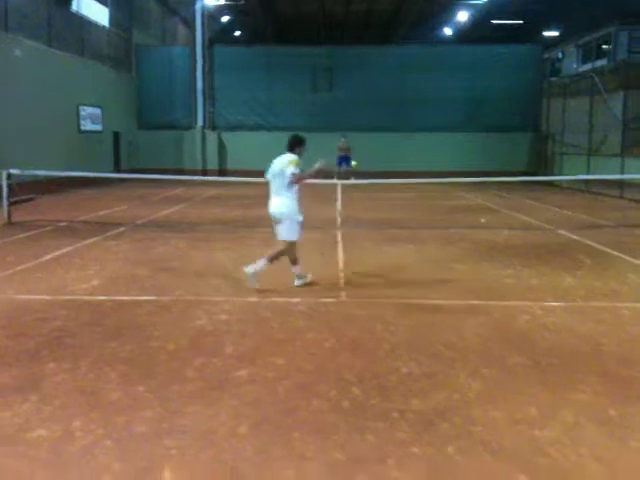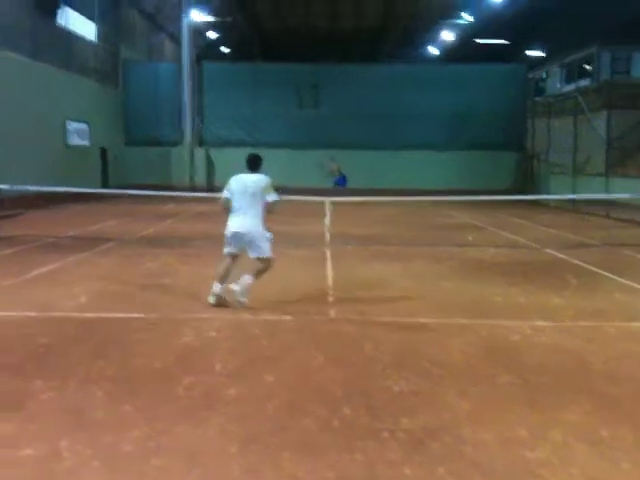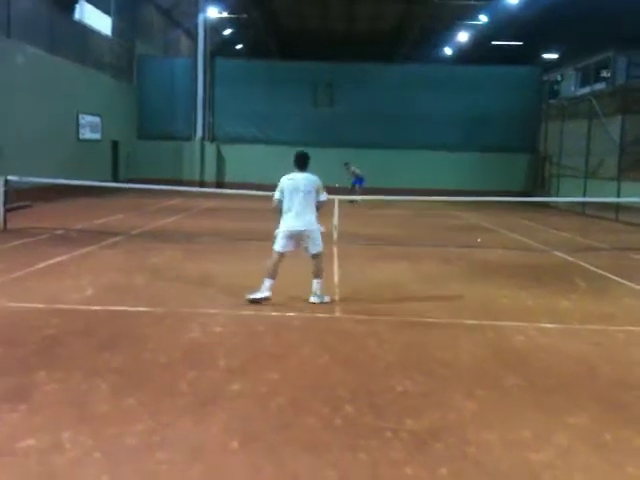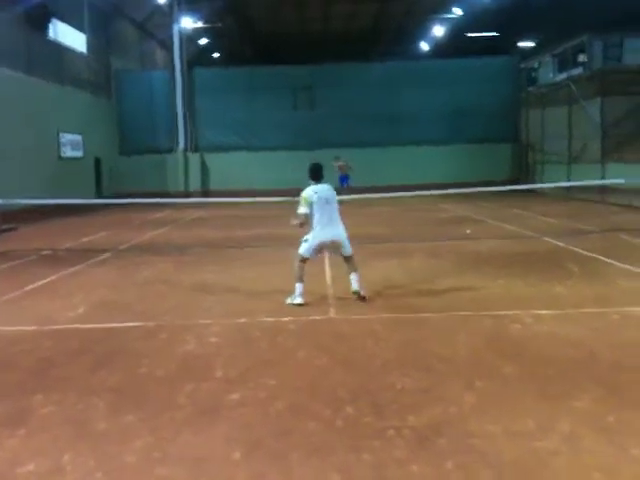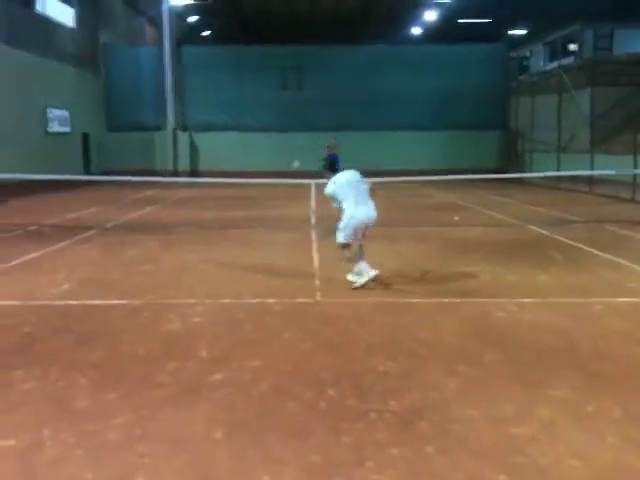
dt=0.5s
person 1, frame 1
left shoulder: (278, 160)
right shoulder: (293, 159)
left elbow: (269, 180)
right elbow: (295, 178)
right wrist: (314, 171)
left hip: (275, 206)
right hip: (286, 209)
left knee: (288, 243)
right knee: (288, 246)
left ankle: (299, 276)
right ankle: (255, 270)
person 1, frame 2
left shoulder: (233, 180)
right shoulder: (265, 181)
left elbow: (224, 204)
right elbow: (269, 208)
left hip: (234, 226)
right hip: (253, 227)
left knee: (229, 259)
right knee: (266, 262)
left ankle: (216, 293)
right ankle: (241, 286)
person 1, frame 3
left shoulder: (284, 180)
right shoulder: (315, 180)
left elbow: (277, 204)
right elbow: (320, 204)
left hip: (288, 224)
right hip: (309, 224)
left knee: (277, 257)
right knee: (317, 257)
left ankle: (265, 290)
right ankle: (317, 294)
person 1, frame 4
left shoulder: (307, 194)
right shoulder: (331, 190)
left elbow: (303, 220)
left wrist: (296, 223)
left hip: (320, 235)
right hip: (338, 233)
left knee: (301, 261)
right knee: (349, 258)
left ankle: (298, 296)
right ankle: (356, 287)
person 1, frame 5
left shoulder: (330, 188)
right shoulder: (354, 173)
left elbow: (341, 208)
right elbow: (367, 192)
left hip: (354, 215)
right hip: (371, 212)
left knee: (344, 246)
right knee: (359, 237)
left ankle: (366, 271)
right ankle: (357, 272)
